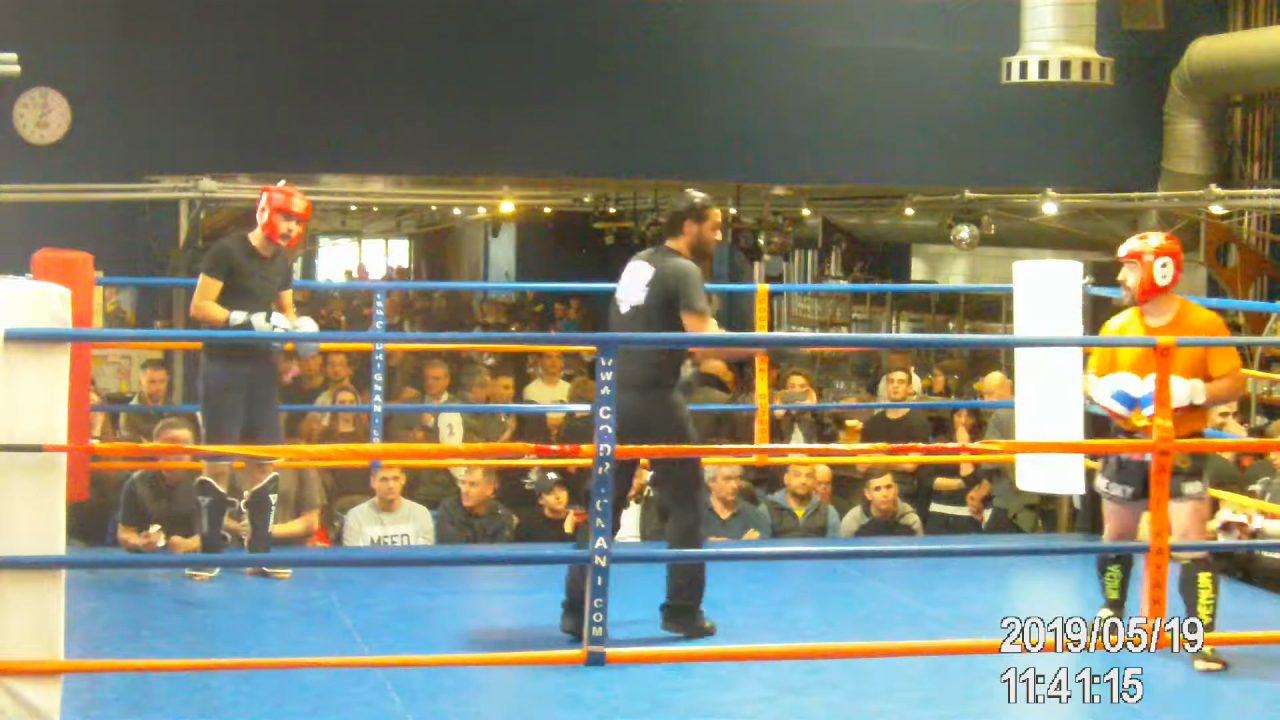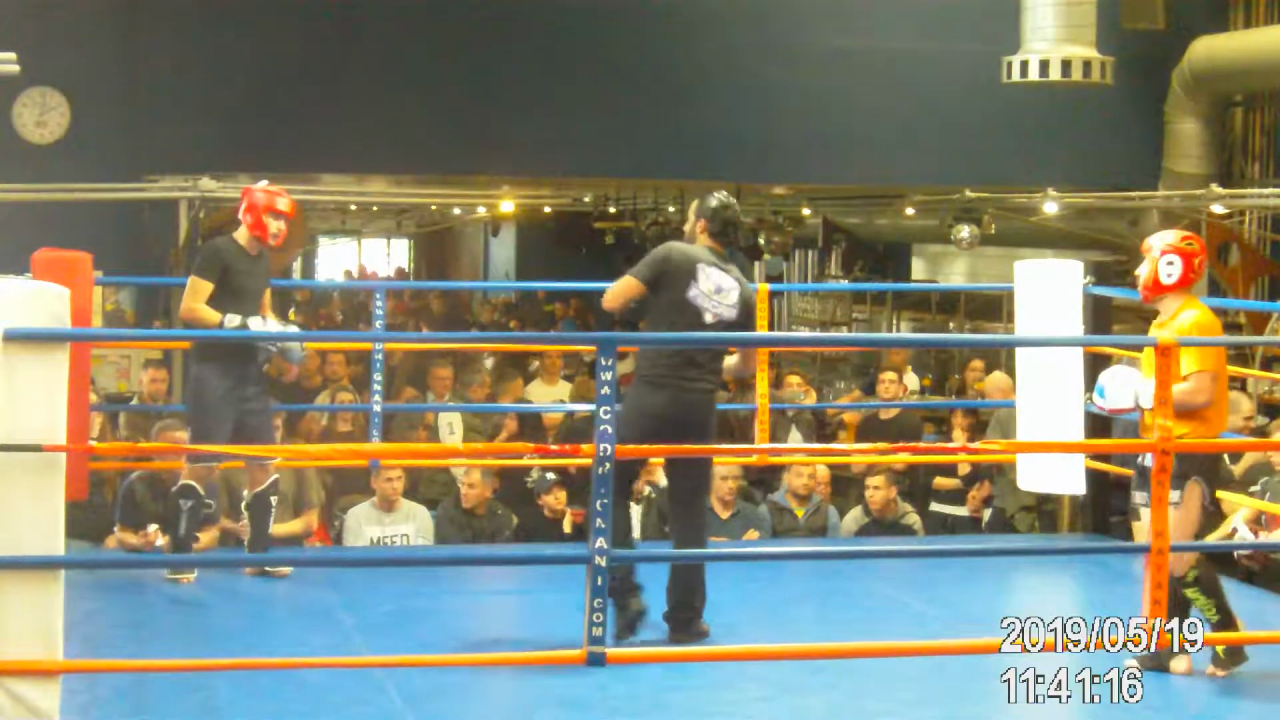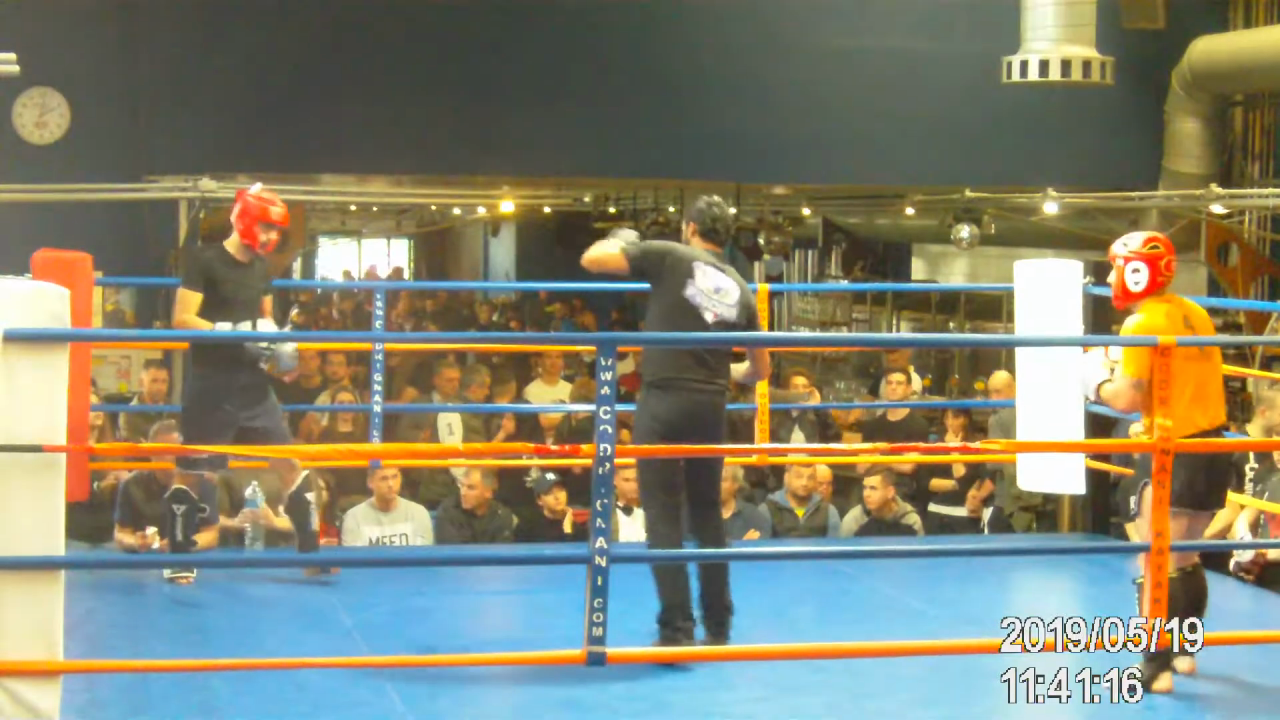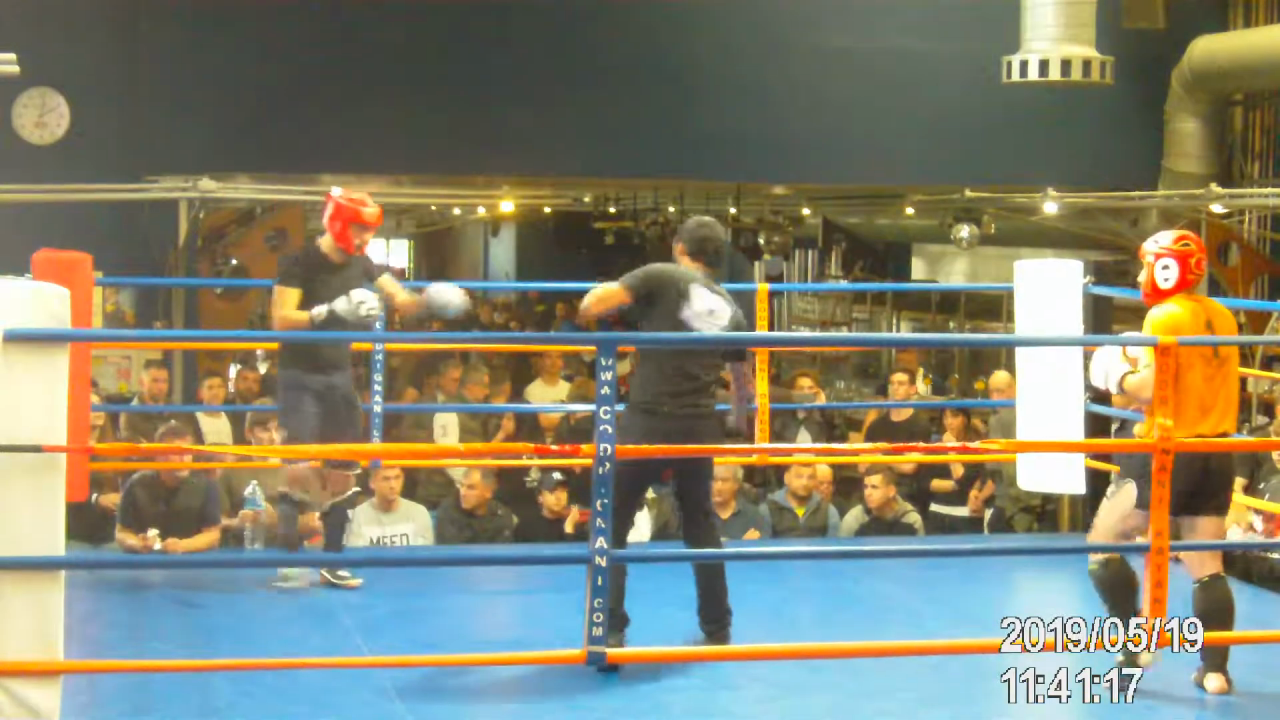
dt=0.5s
person 1, frame 1
left shoulder: (1204, 323)
right shoulder: (1116, 328)
left elbow: (1235, 382)
right elbow: (1093, 381)
left wrist: (1192, 392)
right wrist: (1106, 393)
left hip: (1181, 450)
right hip: (1127, 447)
left knee: (1192, 546)
right knee: (1115, 538)
left ankle: (1203, 641)
right ankle: (1114, 609)
person 1, frame 2
left shoulder: (1195, 321)
right shoulder: (1160, 323)
left elbow: (1202, 392)
left wrist: (1142, 394)
right wrist: (1128, 389)
left hip: (1188, 455)
right hip: (1155, 453)
left knee: (1177, 559)
left ankle: (1228, 640)
right ankle: (1168, 648)
person 1, frame 3
left shoulder: (1141, 325)
right shoulder: (1193, 312)
left elbow: (1128, 399)
left wrist: (1097, 381)
right wrist: (1125, 369)
left hip: (1172, 454)
right hip: (1212, 448)
right knee: (1184, 556)
left ankle: (1156, 666)
right ankle: (1185, 651)
person 1, frame 4
left shoulder: (1164, 317)
right shoulder: (1222, 317)
left elbow: (1152, 390)
left wrist: (1117, 375)
right wrist: (1143, 361)
left hip: (1166, 453)
right hip: (1214, 454)
left knee: (1103, 546)
right knee: (1208, 567)
right ankle: (1215, 669)
person 2, frame 1
left shoulder: (638, 263)
right shoulder: (684, 273)
right elbow: (704, 336)
left hip: (615, 398)
right hip: (654, 402)
left knee: (604, 507)
right knee: (685, 505)
left ankle: (577, 611)
right ankle: (683, 611)
person 2, frame 2
left shoulder: (672, 255)
right shoulder: (742, 289)
left elbow: (612, 303)
right elbow: (747, 365)
left wrist: (648, 298)
left hip: (649, 395)
right hip: (698, 405)
left knee: (614, 492)
right knee: (689, 512)
left ankle: (625, 594)
right ankle: (685, 619)
person 2, frame 3
left shoulder: (666, 255)
right shoulder: (740, 290)
left elbow: (592, 260)
right elbow: (759, 370)
left wrist: (620, 240)
left hip: (664, 401)
right hip: (711, 406)
left knee: (663, 515)
right knee: (707, 513)
left ankle: (677, 622)
right ankle: (717, 622)
person 2, frame 4
left shoulder: (660, 276)
right shoulder: (731, 309)
left elbow: (590, 307)
right elbow: (744, 383)
left wrist: (628, 293)
right wrist: (741, 416)
left hip: (646, 421)
right hip: (698, 428)
left knee: (613, 526)
right knee: (701, 525)
left ankle: (610, 630)
right ankle: (717, 626)
person 3, frame 1
left shoulder: (283, 261)
right shoulder: (228, 250)
right elbow: (199, 307)
left wrist: (298, 330)
right wrist: (247, 320)
left hip: (262, 367)
right hip: (224, 366)
left knee: (264, 460)
right knee: (219, 462)
left ankle: (260, 551)
right ankle: (208, 551)
person 3, frame 2
left shoulder: (262, 259)
right shoulder: (217, 251)
right elbow: (189, 309)
left wrist: (280, 336)
right wrist: (241, 323)
left hip: (251, 370)
right hip: (214, 369)
left knee: (263, 462)
right knee: (202, 462)
left ankle: (259, 552)
person 3, frame 3
left shoulder: (262, 268)
right shoulder: (204, 260)
right elbow: (181, 321)
left wrist: (274, 340)
right wrist: (235, 332)
left hip: (251, 382)
right hip: (208, 381)
person 3, frame 4
left shoulder: (361, 263)
right shoulder: (298, 263)
left elbow: (400, 299)
right elbow: (281, 319)
left wrist: (431, 298)
right wrist: (331, 311)
left hip: (339, 376)
right hip: (300, 377)
left knee: (343, 473)
right knee: (300, 468)
left ankle: (331, 561)
right ankle: (290, 554)
